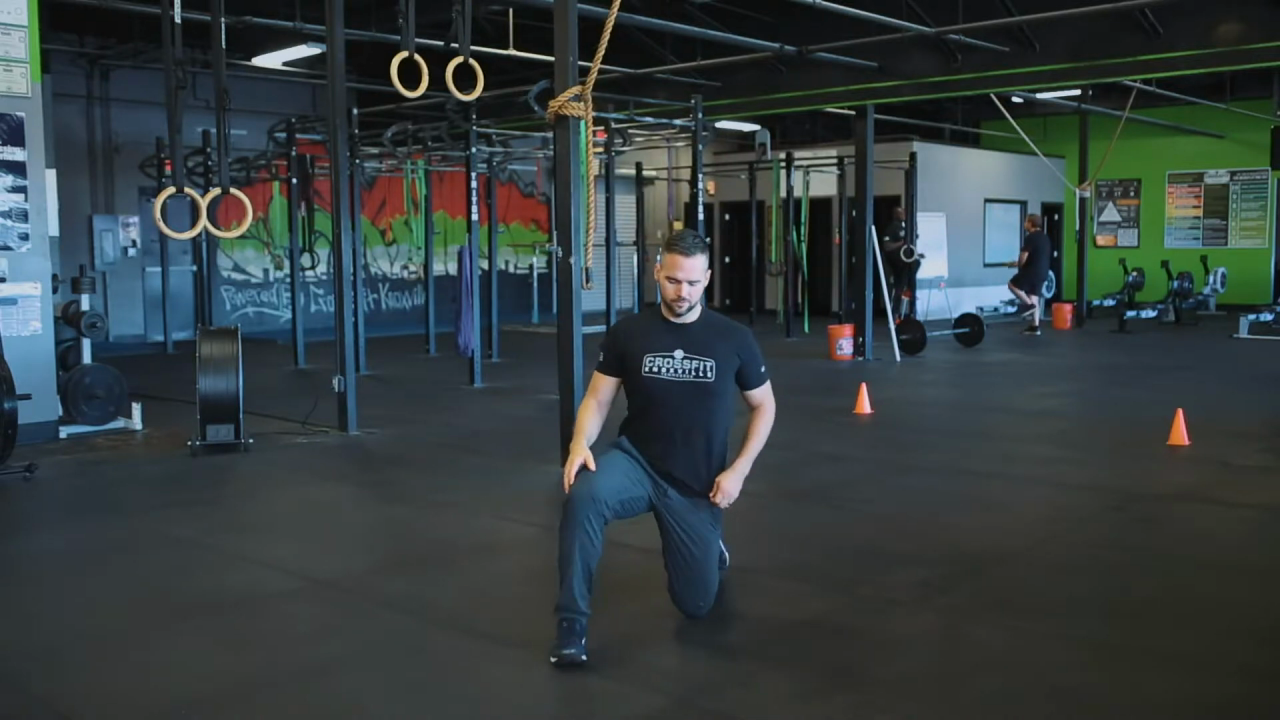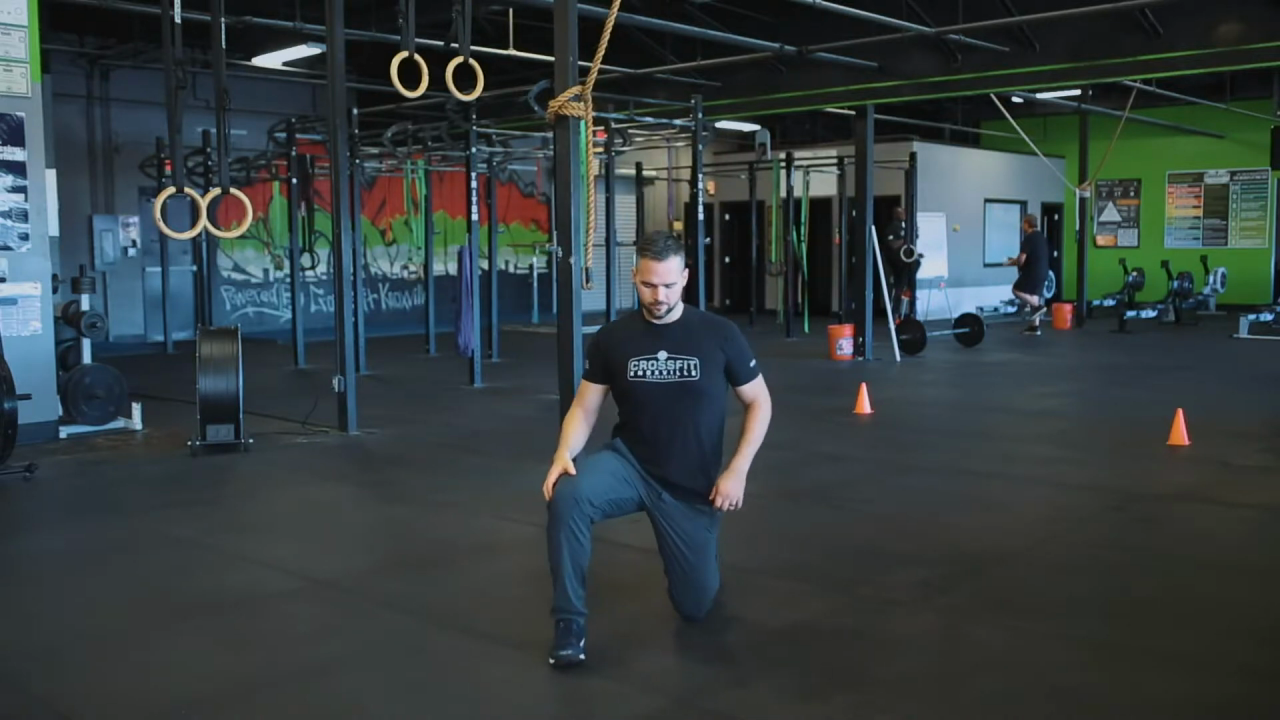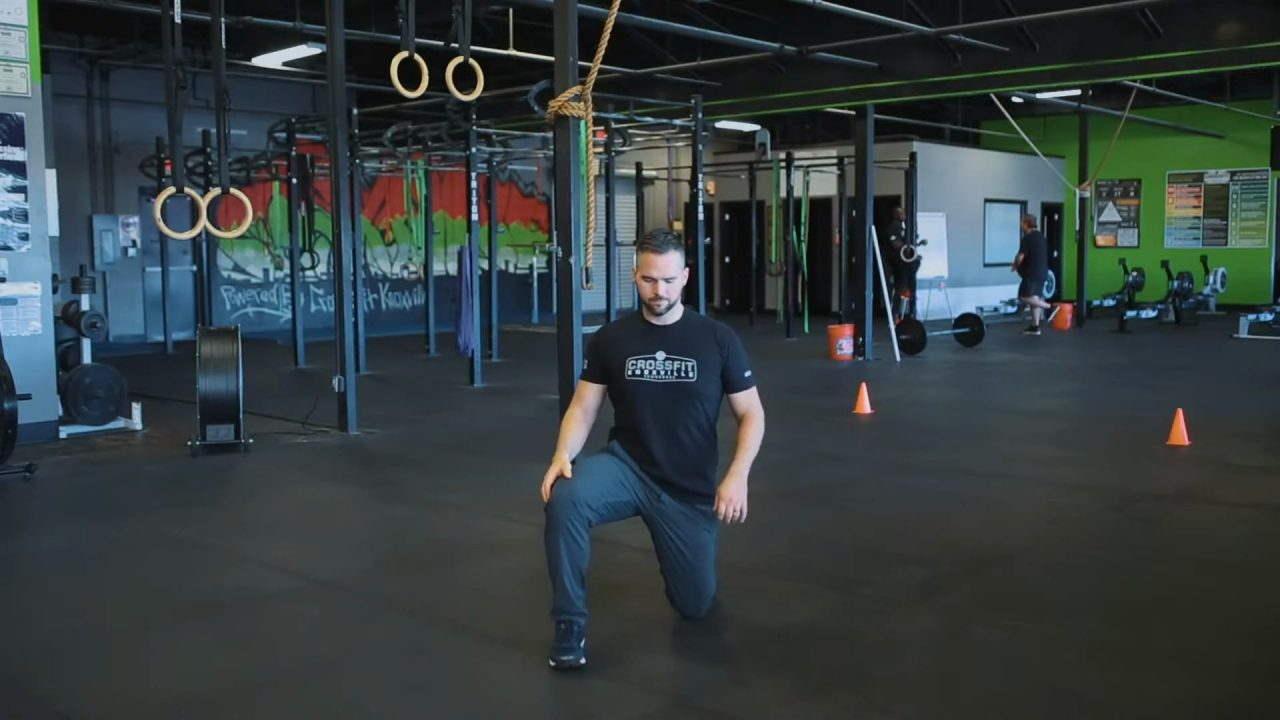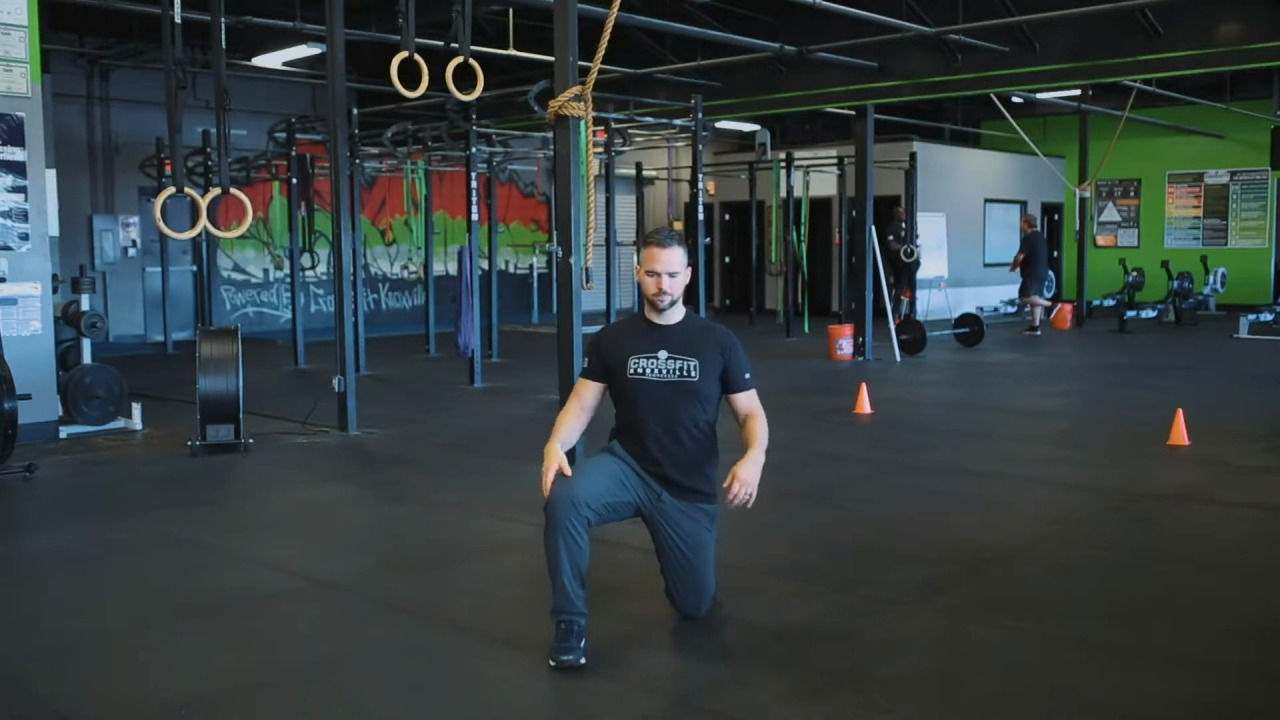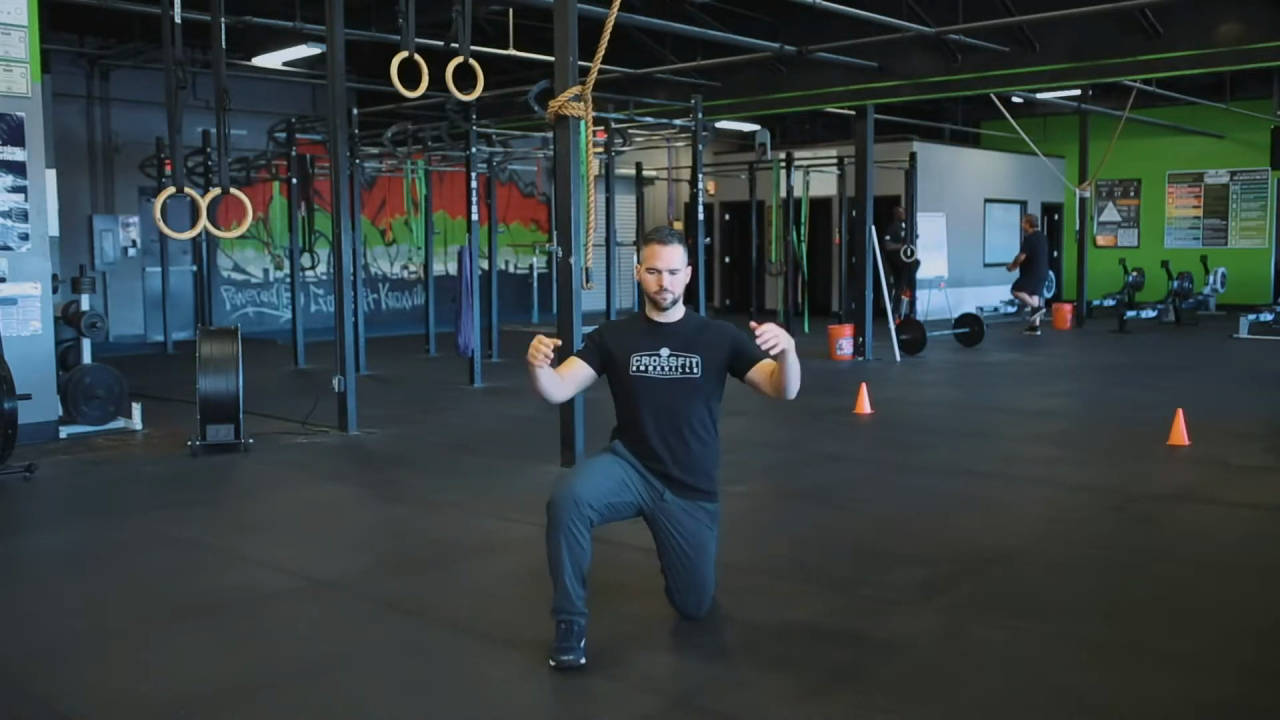
dt=0.3s
person 1, frame 1
left shoulder: (734, 339)
right shoulder: (628, 333)
left elbow: (763, 406)
right elbow: (597, 399)
left wrist: (738, 469)
right wrist: (580, 446)
left hip: (697, 482)
right hip: (636, 461)
left knee: (696, 604)
right knee: (584, 495)
left ankle: (707, 547)
right ankle: (571, 621)
person 1, frame 2
left shoulder: (720, 335)
right shoulder: (611, 339)
left elbow: (759, 403)
right elbow: (584, 409)
left wrist: (738, 469)
right wrist: (563, 455)
left hip: (692, 484)
right hip: (628, 462)
left knee: (695, 606)
right knee: (567, 495)
left ankle: (700, 549)
right ankle: (569, 623)
person 1, frame 3
left shoulder: (718, 339)
right shoulder: (610, 339)
left elbow: (751, 414)
right elbow: (583, 408)
left wrist: (738, 474)
right wrist: (562, 455)
left hip: (689, 486)
right hip: (625, 465)
left knee: (695, 606)
right knee: (563, 499)
left ankle: (683, 557)
right ankle: (569, 624)
person 1, frame 4
left shoulder: (718, 341)
right shoulder: (612, 339)
left elbow: (751, 413)
right elbow: (580, 405)
left wrist: (754, 456)
right wrist: (555, 445)
left hip: (690, 486)
right hip: (626, 466)
left knee: (695, 606)
right knee: (564, 500)
left ankle: (677, 554)
right ankle: (569, 624)
person 1, frame 5
left shoulder: (718, 336)
right shoulder: (613, 336)
left elbow: (784, 389)
right elbow: (556, 388)
left wrist: (786, 350)
right wrist: (537, 365)
left hip: (691, 486)
right hip: (628, 465)
left knee: (695, 606)
right knee: (566, 500)
left ankle: (677, 560)
right ankle: (569, 625)
